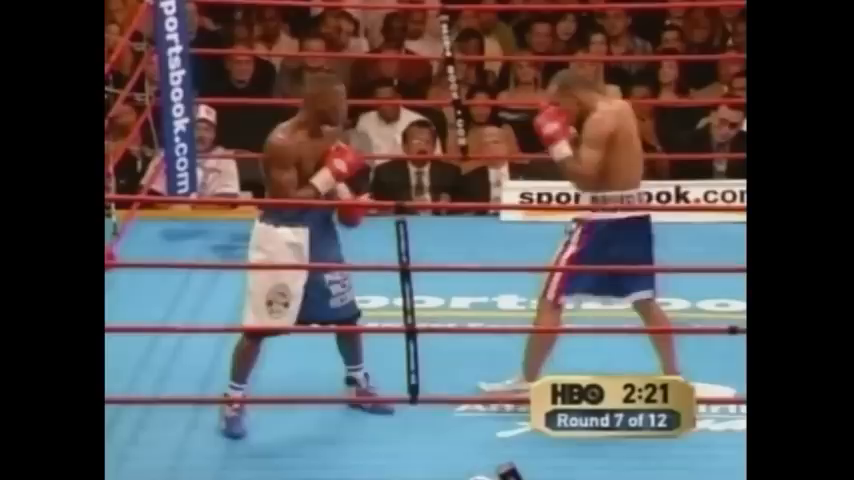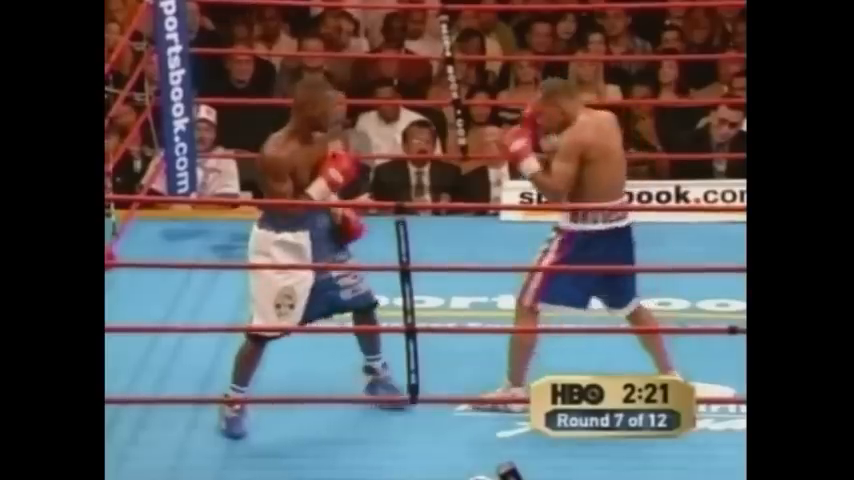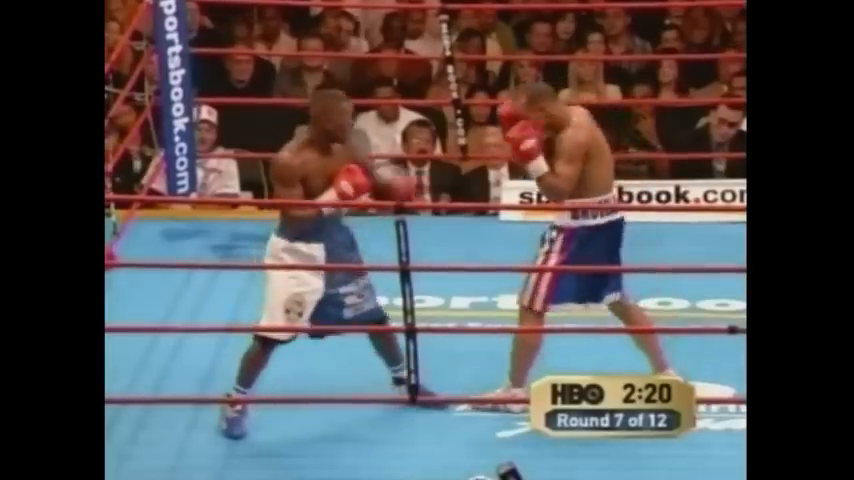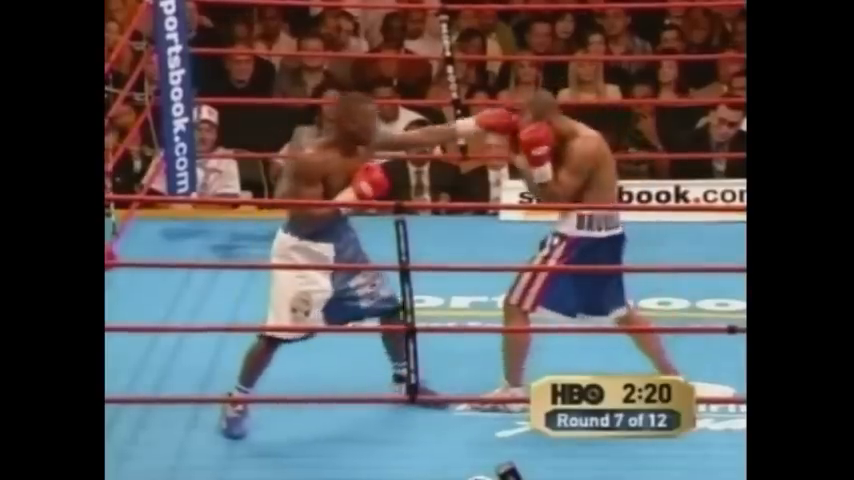
dt=0.2s
person 1, frame 1
left shoulder: (330, 134)
right shoulder: (281, 143)
right elbow: (285, 200)
left wrist: (344, 196)
right wrist: (329, 175)
left hip: (319, 230)
right hip: (281, 236)
left knee: (345, 313)
right knee: (260, 325)
left ankle: (358, 385)
right ankle: (233, 401)
person 1, frame 2
left shoulder: (322, 137)
right shoulder: (276, 153)
right elbow: (285, 210)
left wrist: (340, 211)
right wrist: (324, 182)
left hip: (320, 231)
right hip: (282, 241)
left knee: (363, 304)
right knee: (263, 330)
left ankle: (377, 376)
right ankle: (234, 402)
person 1, frame 3
left shoulder: (343, 145)
right shoulder: (290, 161)
left elbow: (367, 166)
right elbow: (294, 221)
left wrist: (387, 179)
right wrist: (337, 194)
left hip: (336, 242)
right hip: (295, 251)
left knee: (373, 316)
right knee: (270, 335)
left ankle: (403, 381)
right ankle: (236, 402)
person 1, frame 4
left shoulder: (365, 146)
right shoulder: (311, 159)
left elbow: (419, 137)
right elbow: (307, 217)
left wrist: (475, 124)
right wrist: (352, 194)
left hip: (341, 242)
right hip: (303, 249)
left knee: (390, 308)
right knee: (276, 332)
left ankle: (404, 381)
right ankle: (236, 402)
person 2, frame 1
left shoulder: (600, 120)
right shoulder: (621, 108)
left elbow: (585, 176)
left wrist: (557, 142)
right wrist: (569, 135)
left hip: (602, 220)
right hip: (633, 215)
left knee: (551, 301)
right knee: (644, 300)
left ankle: (525, 383)
right ankle: (673, 378)
person 2, frame 2
left shoulder: (574, 136)
right shoulder: (608, 119)
left elbow: (556, 192)
left wrist: (525, 160)
right wrist: (545, 134)
left hip: (583, 230)
right hip: (617, 226)
left knee: (527, 306)
right knee: (629, 305)
left ankle: (514, 390)
right ankle: (669, 375)
person 2, frame 3
left shoulder: (574, 134)
right shoulder: (576, 116)
left elbow: (559, 191)
right elbow: (554, 173)
left wrist: (531, 157)
right wrist: (518, 138)
left hip: (579, 226)
right hip: (604, 222)
left knee: (531, 307)
right knee: (617, 300)
left ankle: (514, 389)
right ankle: (665, 372)
person 2, frame 4
left shoulder: (584, 146)
right shoulder: (570, 136)
left elbow: (559, 196)
right elbow: (541, 188)
left wrist: (539, 162)
right wrist: (528, 160)
left hip: (581, 237)
right hip: (606, 234)
left knee: (516, 307)
right knee: (620, 311)
left ankle: (513, 390)
right ankle: (673, 377)
